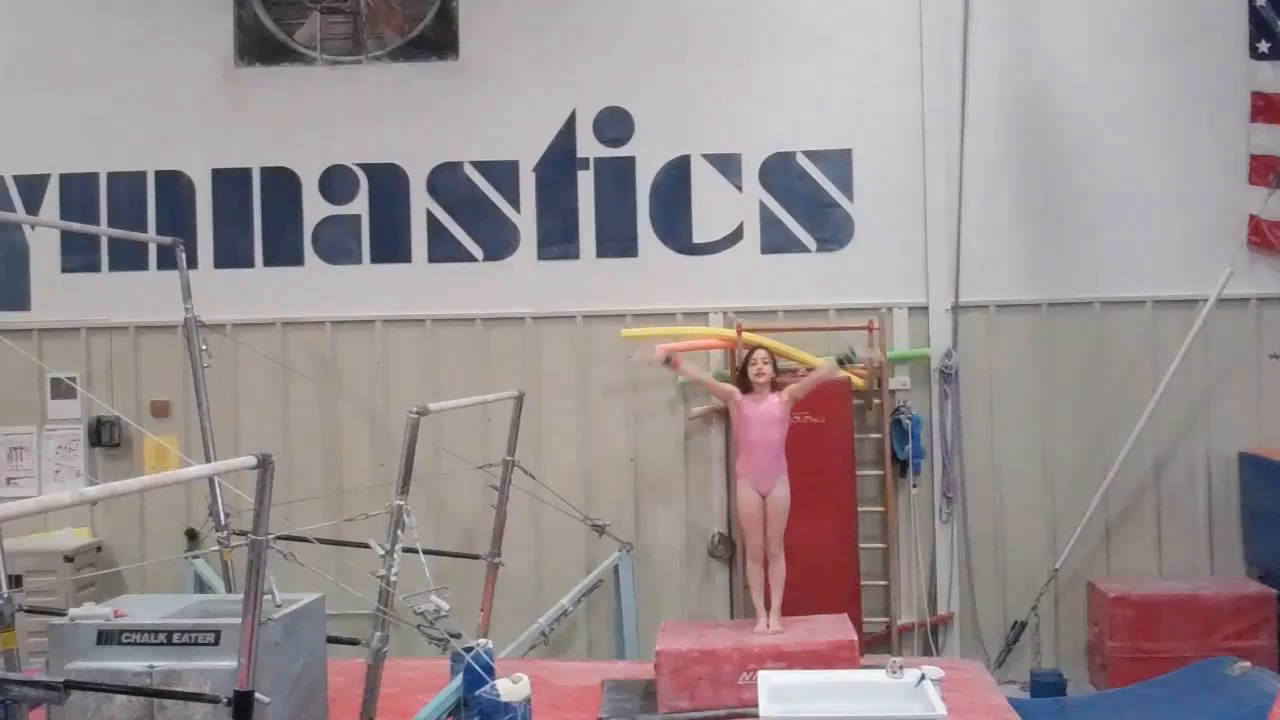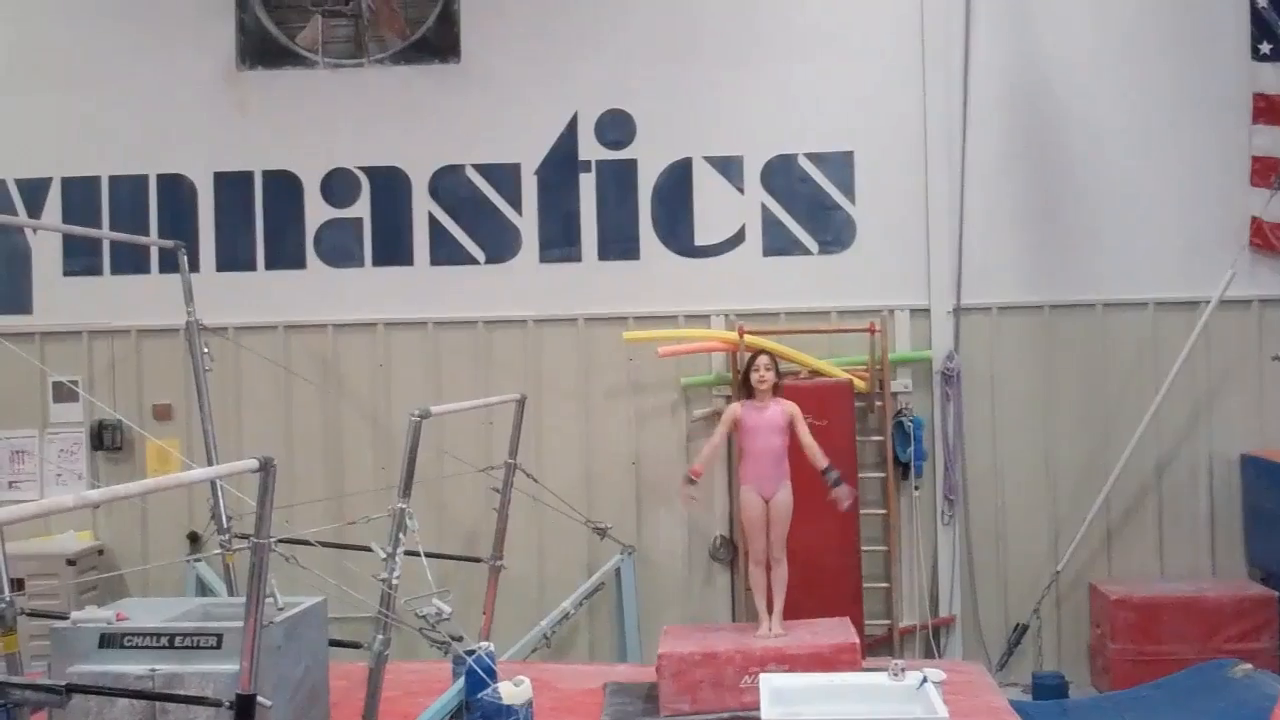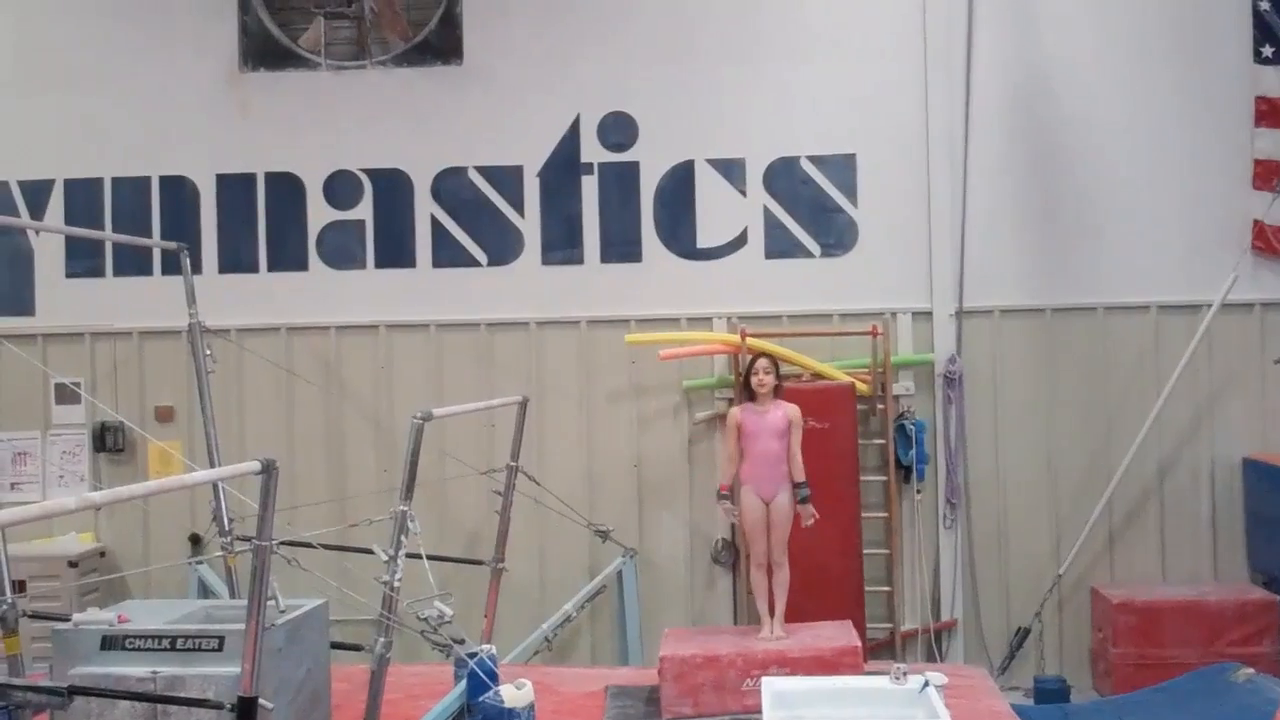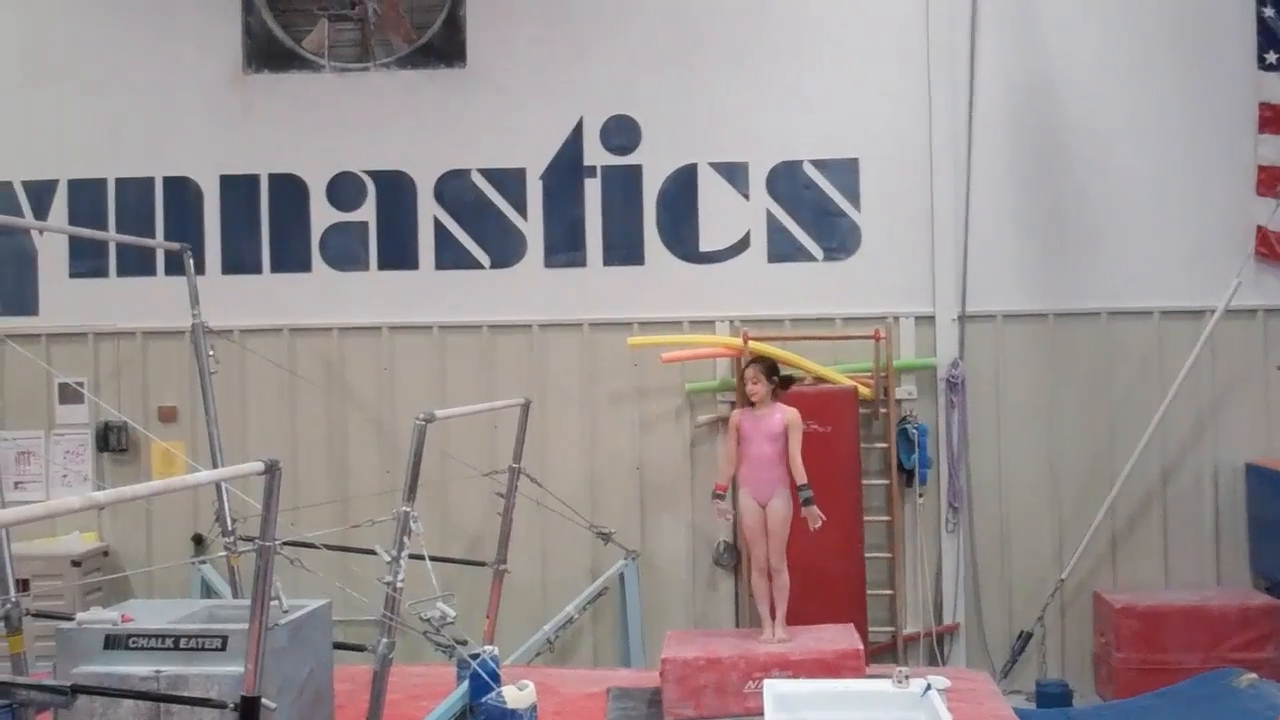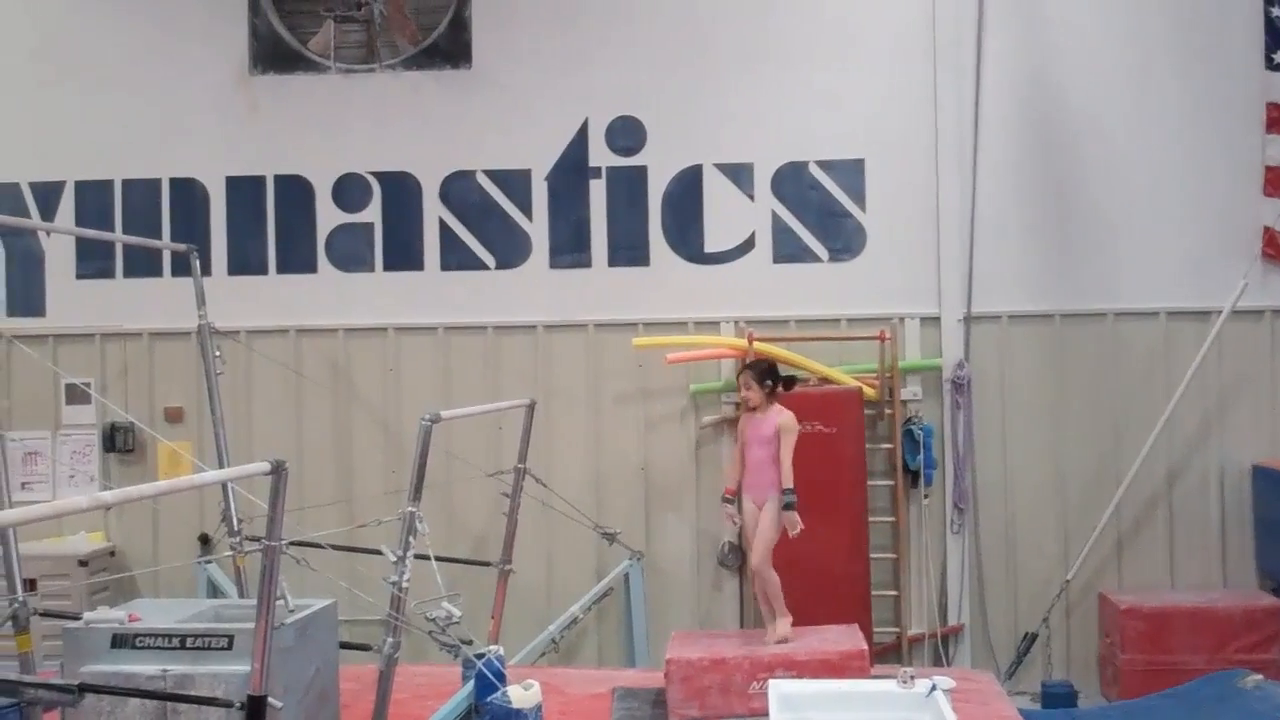
dt=0.2s
person 1, frame 1
left shoulder: (784, 399)
right shoulder: (736, 398)
left elbow: (816, 376)
right elbow: (703, 377)
left wrist: (846, 359)
right wrist: (671, 360)
left hip: (777, 480)
right hip: (747, 481)
left knee: (775, 550)
right knee: (753, 551)
left ankle: (775, 614)
right ankle: (760, 615)
person 1, frame 2
left shoulder: (789, 409)
right shoulder: (737, 411)
left elbow: (809, 445)
right elbow: (714, 443)
left wrist: (834, 479)
right wrist: (692, 476)
left hip: (781, 486)
right hip: (750, 487)
left knee: (777, 554)
right knee: (757, 555)
left ankle: (777, 617)
right ankle: (763, 619)
person 1, frame 3
left shoulder: (790, 412)
right shoulder: (737, 414)
left elbow: (795, 456)
right elbow: (732, 458)
left wrist: (803, 496)
right wrist: (724, 494)
left hip: (780, 489)
right hip: (750, 489)
left knee: (778, 557)
right knee: (757, 558)
left ankle: (778, 620)
right ankle: (765, 622)
person 1, frame 4
left shoulder: (789, 415)
right shoulder: (738, 418)
left elbow: (795, 459)
right elbow: (731, 458)
left wrist: (807, 500)
right wrist: (719, 494)
left hip: (778, 493)
right hip: (748, 493)
left knee: (776, 562)
right knee: (757, 563)
left ankle: (780, 624)
right ankle: (767, 625)
person 1, frame 5
left shoulder: (784, 418)
right shoulder: (745, 420)
left elbow: (785, 464)
left wrist: (789, 506)
right wrist: (729, 498)
left hip: (774, 496)
right hip: (750, 496)
left knee: (758, 562)
right knee: (759, 564)
left ankle: (783, 616)
right ankle: (771, 622)
